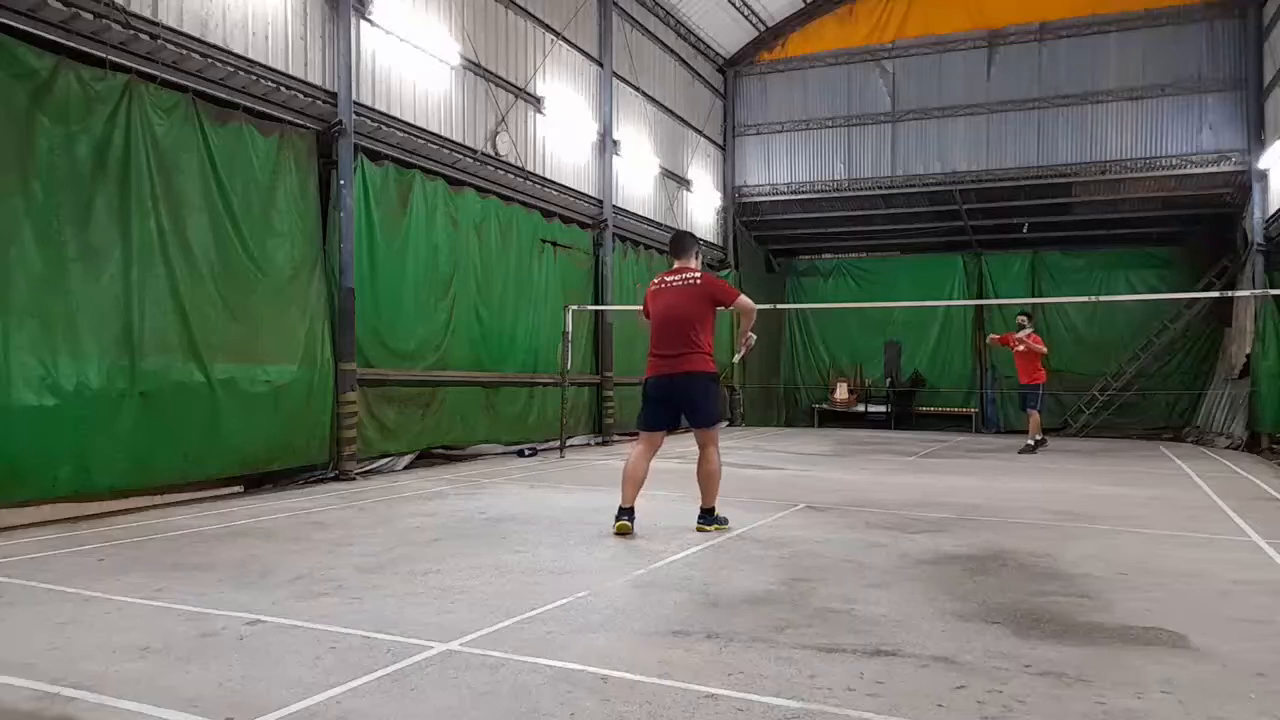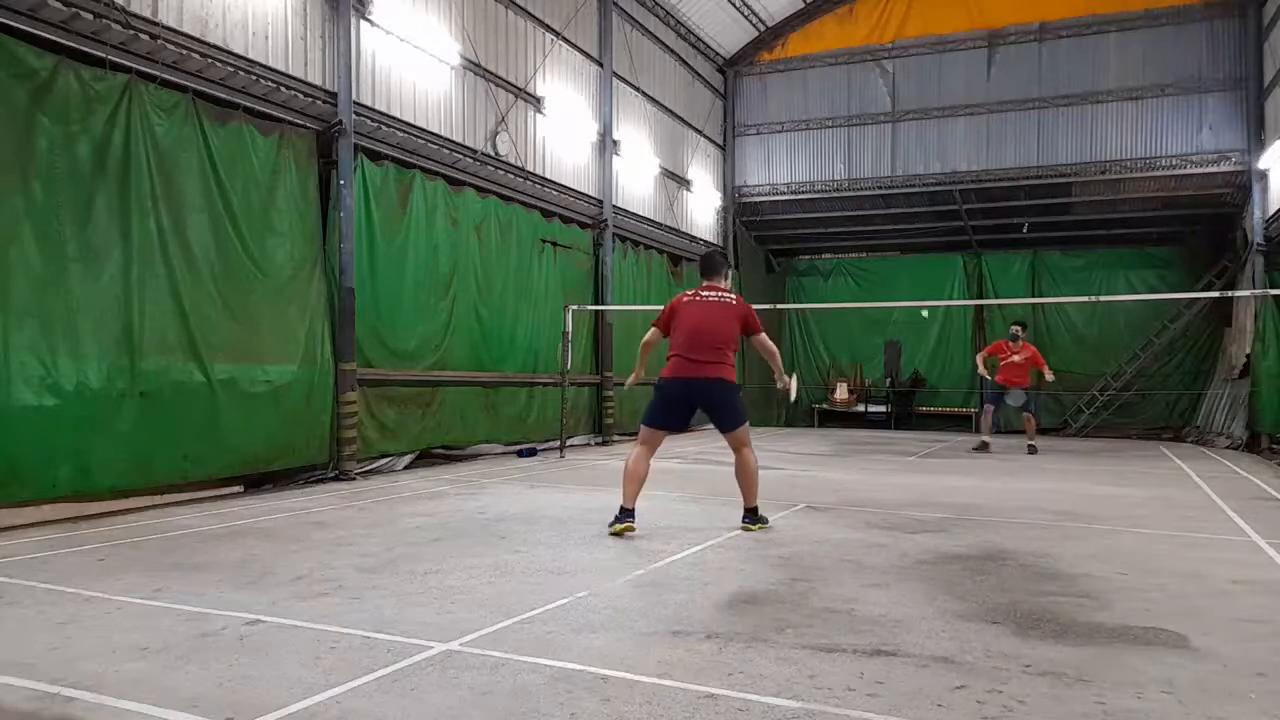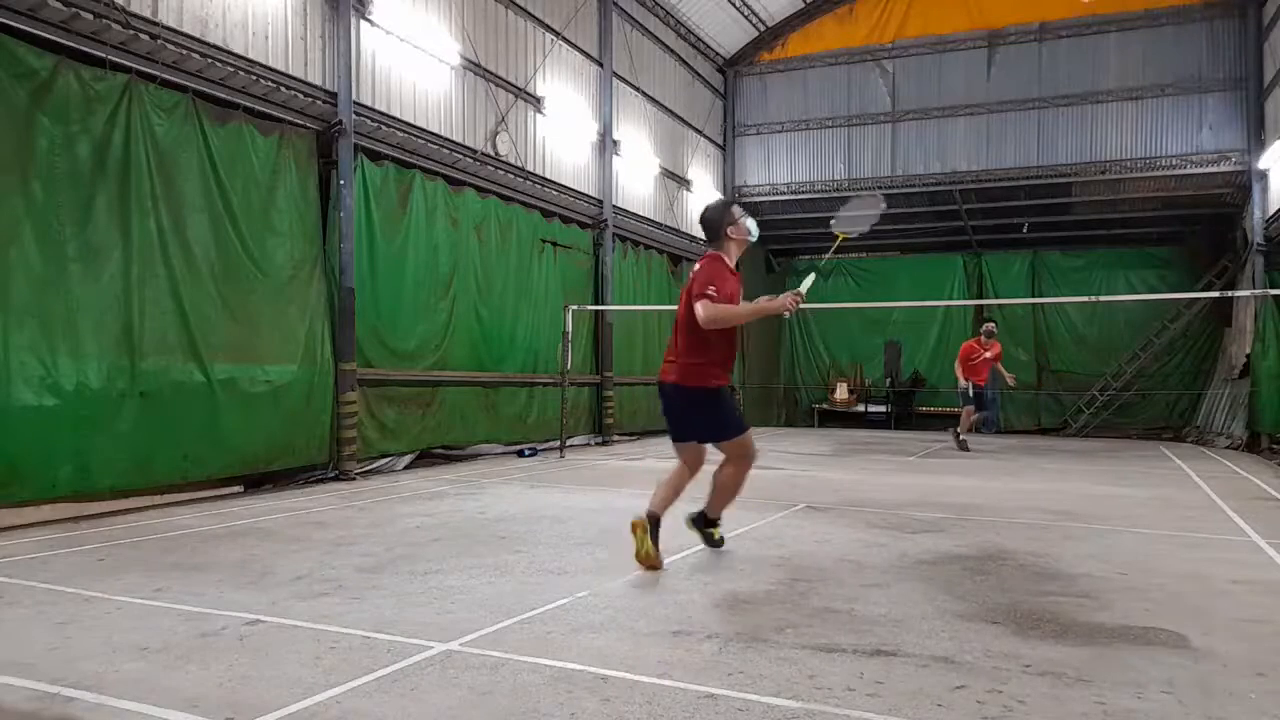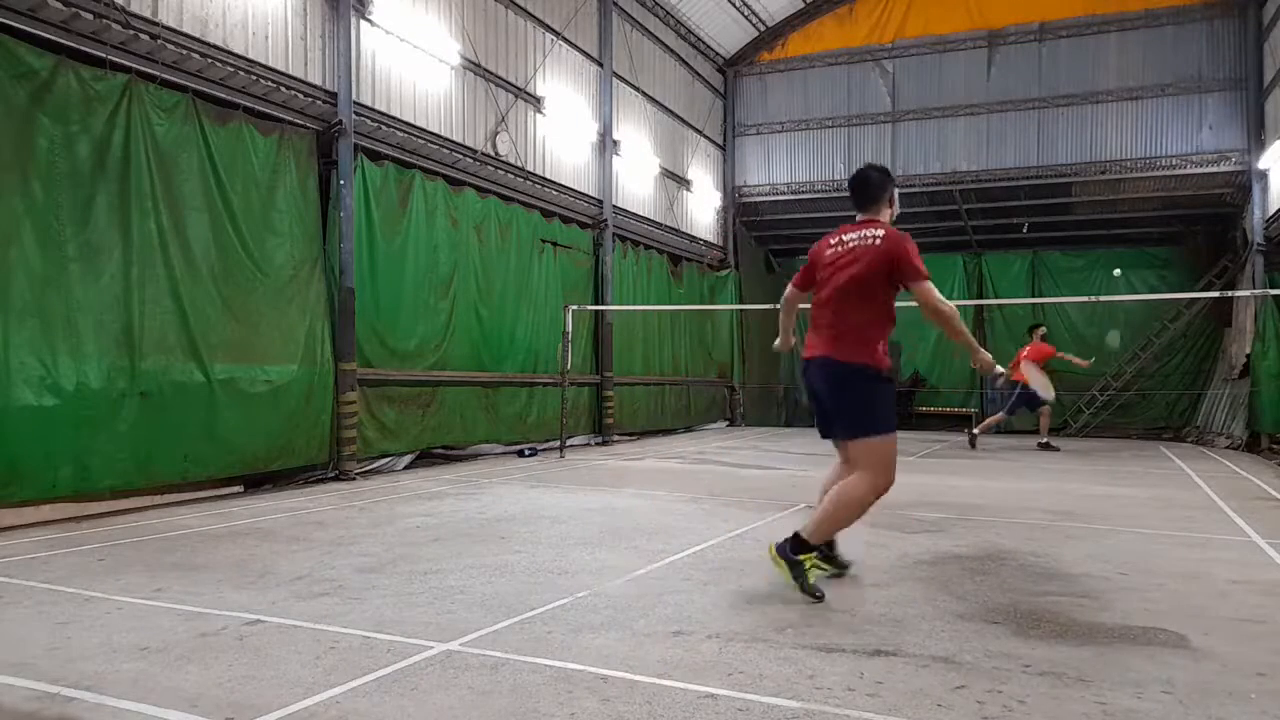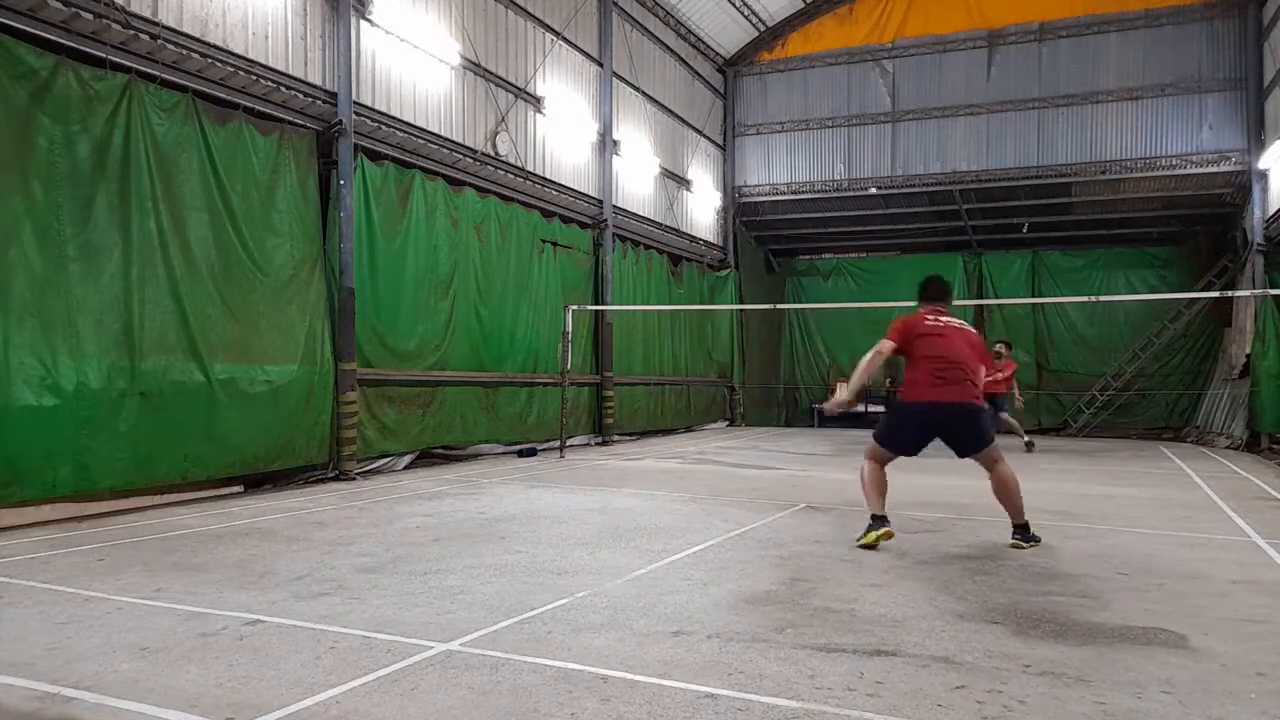
dt=1s
person 1, frame 1
left shoulder: (654, 288)
right shoulder: (706, 281)
right elbow: (749, 308)
right wrist: (744, 335)
left hip: (658, 375)
right hip: (697, 374)
left knee: (644, 447)
right knee: (708, 446)
left ankle: (625, 513)
right ankle: (708, 516)
person 1, frame 2
left shoulder: (680, 301)
right shoulder: (739, 306)
left elbow: (648, 341)
right elbow: (769, 348)
left wrist: (638, 372)
right wrist: (781, 374)
left hip: (676, 380)
right hip: (720, 382)
left knee: (643, 447)
right knee: (742, 446)
left ankle: (625, 512)
right ankle: (751, 514)
person 1, frame 3
left shoulder: (712, 267)
right shoulder: (716, 273)
right elbow: (707, 316)
right wrist: (768, 306)
left hip: (675, 382)
right hip: (701, 386)
left knee: (689, 464)
right knee: (742, 454)
left ankle: (650, 521)
right ankle: (707, 520)
person 1, frame 4
left shoulder: (826, 245)
right shoulder: (893, 242)
left elbow: (789, 298)
right elbow: (934, 305)
left wrist: (786, 337)
right wrist: (975, 351)
left hip: (817, 365)
right hip: (857, 369)
left knee: (853, 463)
right knee: (876, 476)
left ankle: (821, 543)
right ankle: (796, 549)
person 1, frame 5
left shoulder: (909, 323)
right shoulder: (971, 334)
left elbow: (879, 354)
right elbow: (980, 381)
left wrist: (847, 393)
left hip: (915, 406)
right hip: (965, 407)
left knee: (873, 459)
right knee: (997, 464)
left ankle: (878, 522)
right ankle: (1022, 531)
